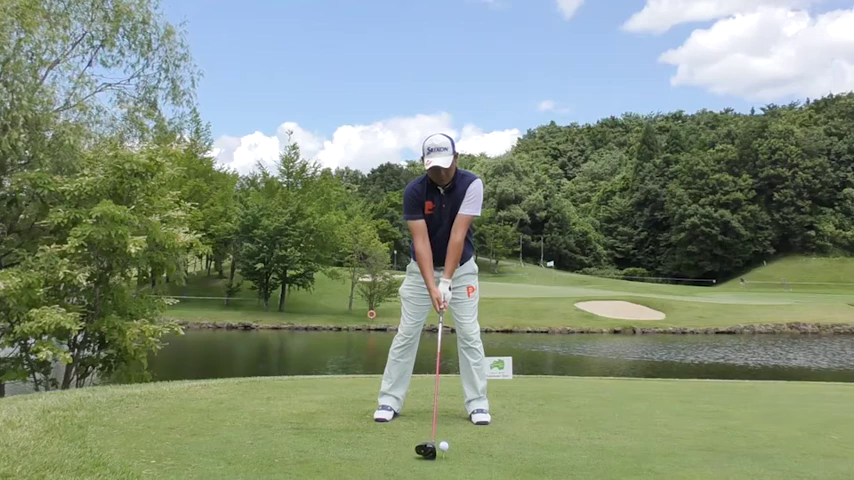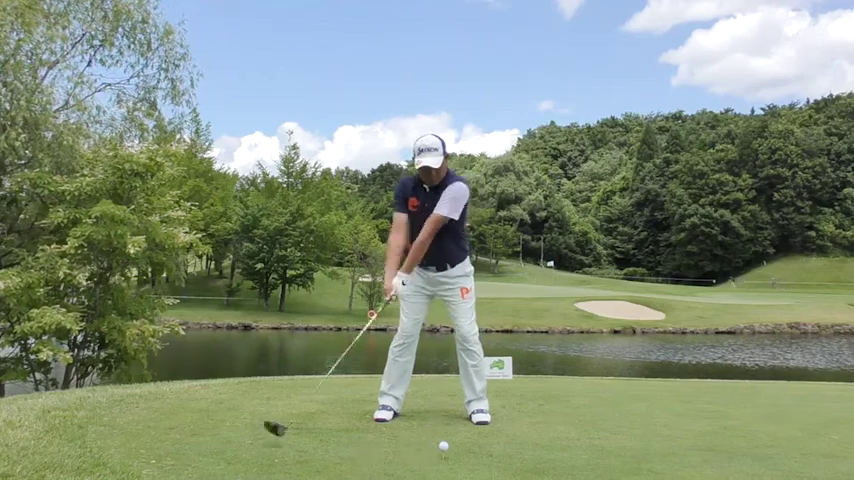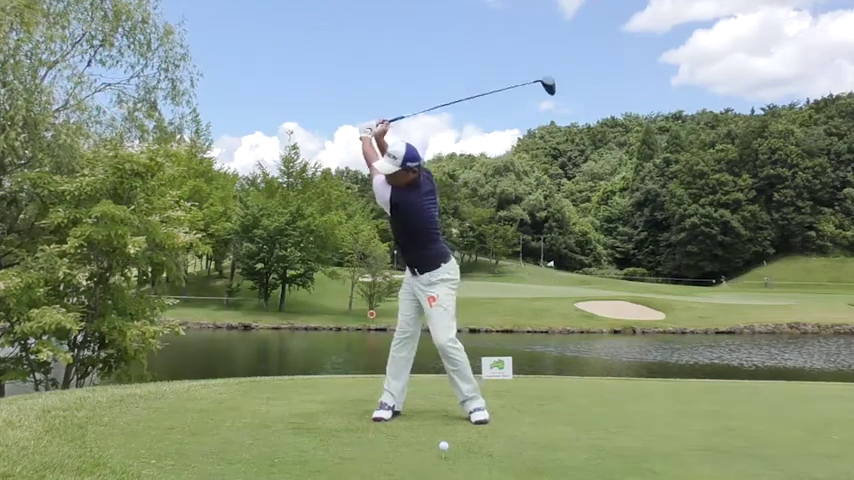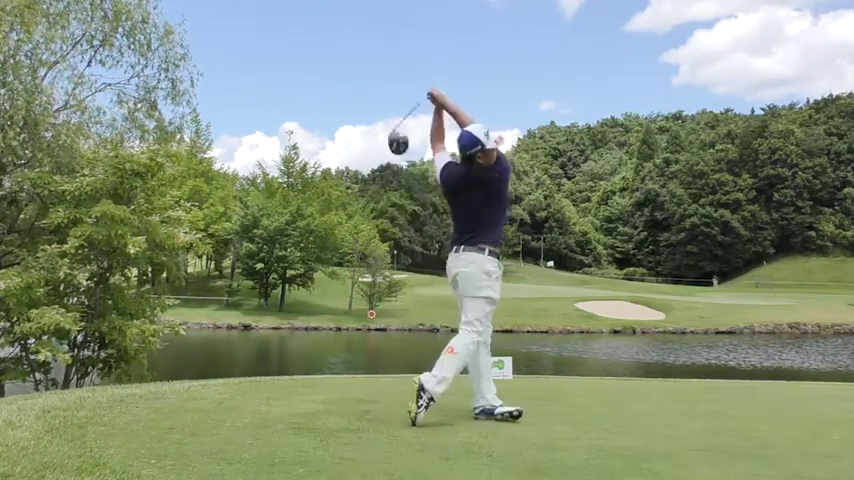
dt=0.7s
person 1, frame 1
left shoulder: (471, 184)
right shoulder: (414, 191)
left elbow: (457, 235)
right elbow: (421, 241)
left wrist: (446, 281)
right wrist: (431, 286)
left hip: (461, 270)
right hip: (421, 270)
left knee: (469, 334)
right knee: (406, 334)
left ankle: (477, 404)
right ankle: (389, 401)
person 1, frame 2
left shoulder: (457, 187)
right shoulder: (405, 187)
left elbow: (427, 233)
right elbow: (398, 233)
left wrist: (403, 275)
right wrist: (390, 274)
left hip: (454, 271)
right hip: (417, 271)
left knee: (467, 335)
right knee: (405, 334)
left ankle: (477, 403)
right ankle: (389, 401)
person 1, frame 3
left shoulder: (393, 195)
right shoulder: (422, 177)
left elbow: (372, 163)
right elbow: (382, 166)
left wrist: (366, 138)
right wrist: (380, 138)
left hip: (437, 275)
right hip: (414, 272)
left knee: (444, 339)
right knee: (404, 333)
left ankle: (474, 401)
right ankle: (391, 400)
person 1, frame 4
left shoulder: (449, 173)
right shoulder: (498, 171)
left elbow: (437, 144)
left wrist: (438, 109)
right wrist: (446, 103)
left hip: (460, 258)
right hip: (482, 262)
left knee: (479, 332)
right knee: (474, 332)
left ankle: (486, 402)
right ankle: (430, 386)
